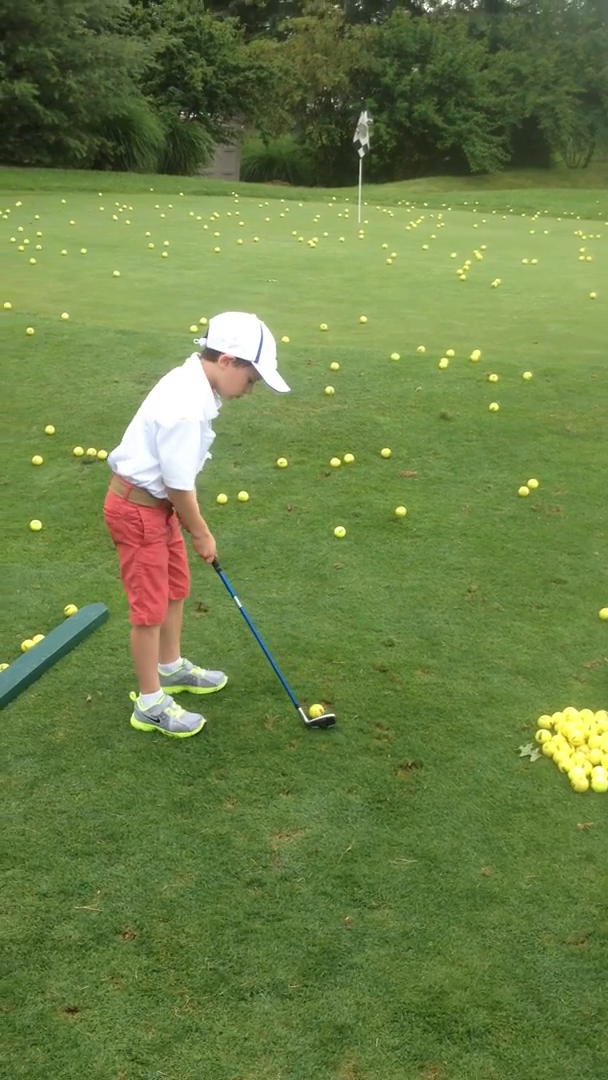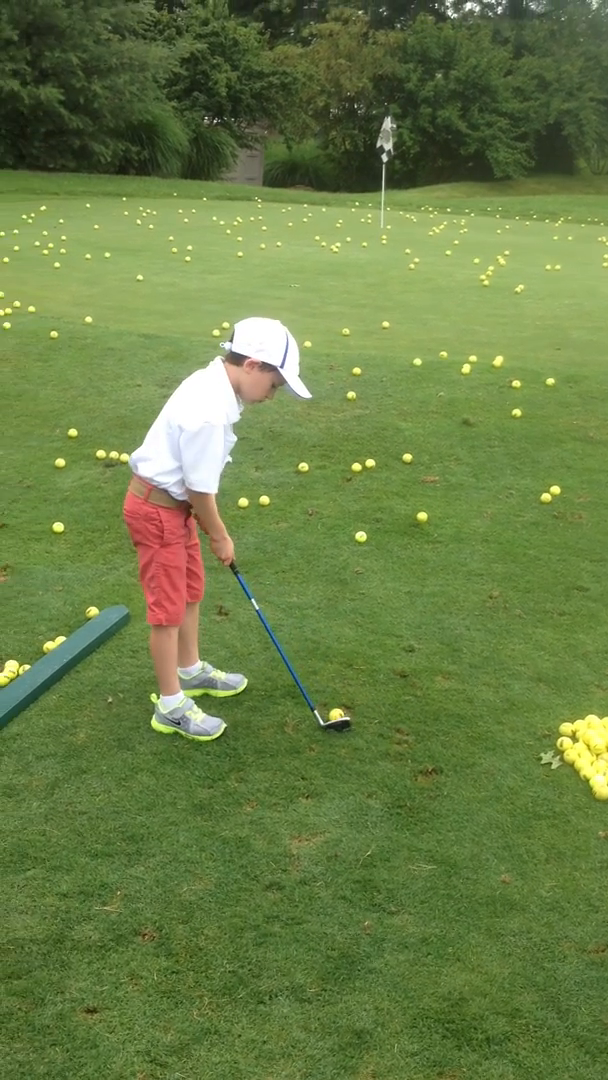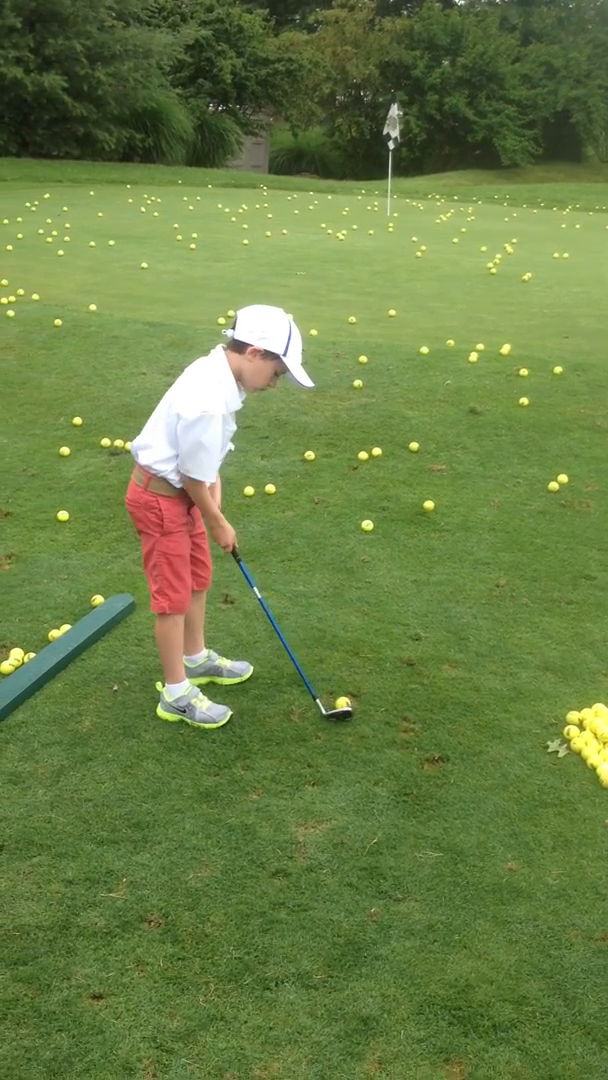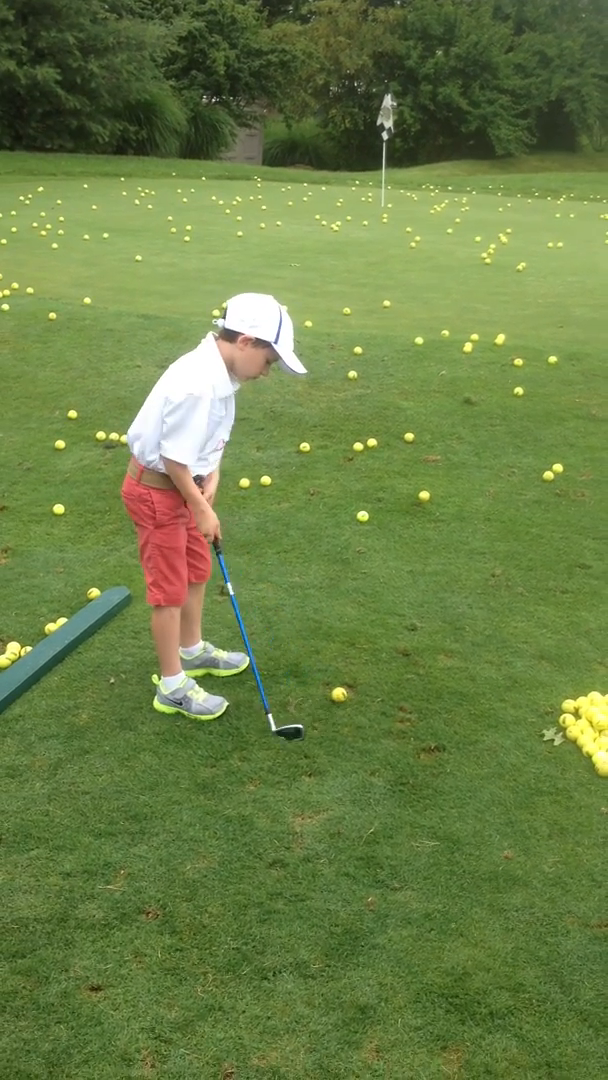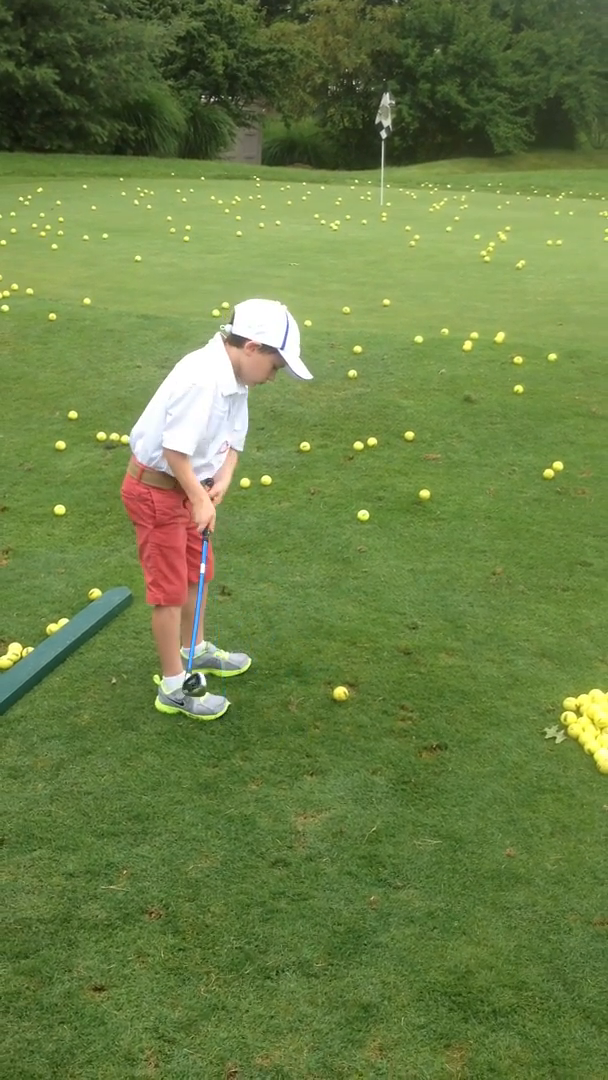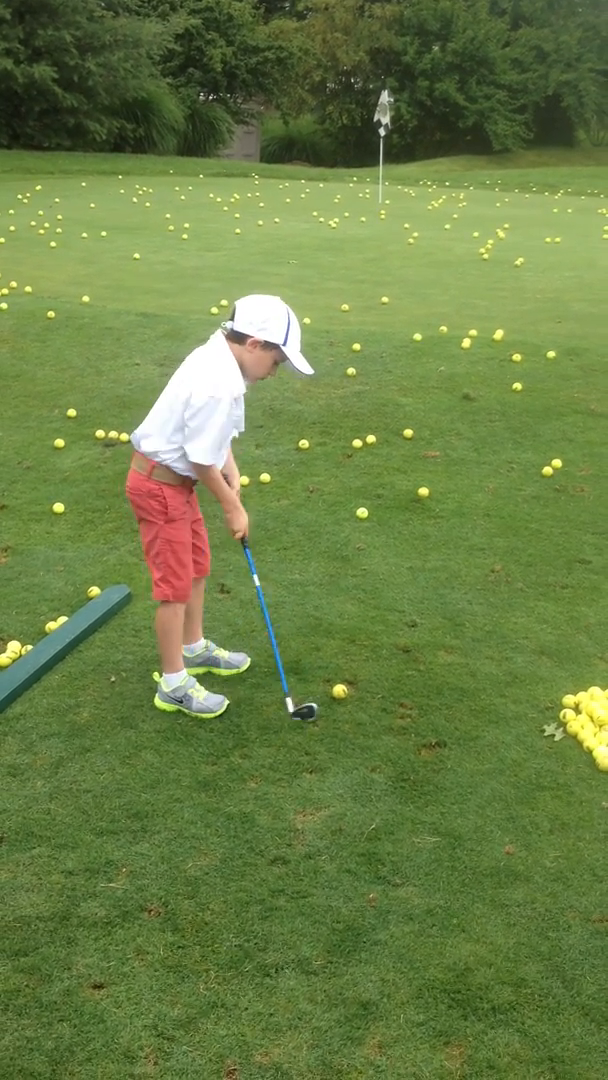
dt=0.2s
person 1, frame 1
left shoulder: (190, 380)
right shoulder: (185, 408)
right elbow: (178, 486)
left wrist: (192, 514)
right wrist: (201, 534)
left hip: (156, 500)
right hip: (136, 508)
left knee: (175, 589)
right knee: (150, 605)
left ankle: (171, 668)
right ankle: (150, 703)
person 1, frame 2
left shoulder: (212, 383)
right shoulder: (209, 412)
right elbow: (199, 488)
left wrist: (210, 516)
right wrist: (220, 537)
left hip: (174, 501)
right hip: (155, 508)
left knee: (190, 592)
right knee: (168, 606)
left ankle: (190, 671)
right ankle: (170, 705)
person 1, frame 3
left shoulder: (215, 371)
right shoulder: (209, 401)
right elbow: (193, 476)
left wrist: (215, 485)
right wrist: (218, 523)
left hip: (178, 490)
right hip: (158, 496)
left knee: (197, 579)
right knee: (172, 594)
left ankle: (196, 658)
right ankle: (176, 693)
person 1, frame 4
left shoulder: (218, 369)
right shoulder: (198, 385)
left elbow: (214, 437)
right elbow: (172, 458)
left wrist: (212, 477)
right wrist: (202, 510)
left hip: (179, 482)
right hip: (154, 488)
left knee: (197, 571)
right knee: (169, 587)
left ankle: (193, 651)
right ankle: (172, 686)
person 1, frame 5
left shoulder: (232, 379)
right shoulder: (203, 379)
left elbow: (231, 441)
right elbow: (173, 449)
left wrist: (222, 480)
right wrist: (199, 500)
left hip: (183, 484)
right hip: (154, 488)
left knee: (197, 571)
right knee: (170, 588)
left ankle: (196, 650)
right ankle: (173, 685)
person 1, frame 6
left shoulder: (229, 368)
right shoulder: (215, 383)
left elbow: (217, 436)
right elbow: (201, 460)
left wrist: (232, 472)
right wrist: (233, 508)
left hip: (176, 479)
right hip: (159, 484)
left knee: (197, 565)
right knee: (174, 583)
left ankle: (195, 648)
right ankle: (173, 683)
